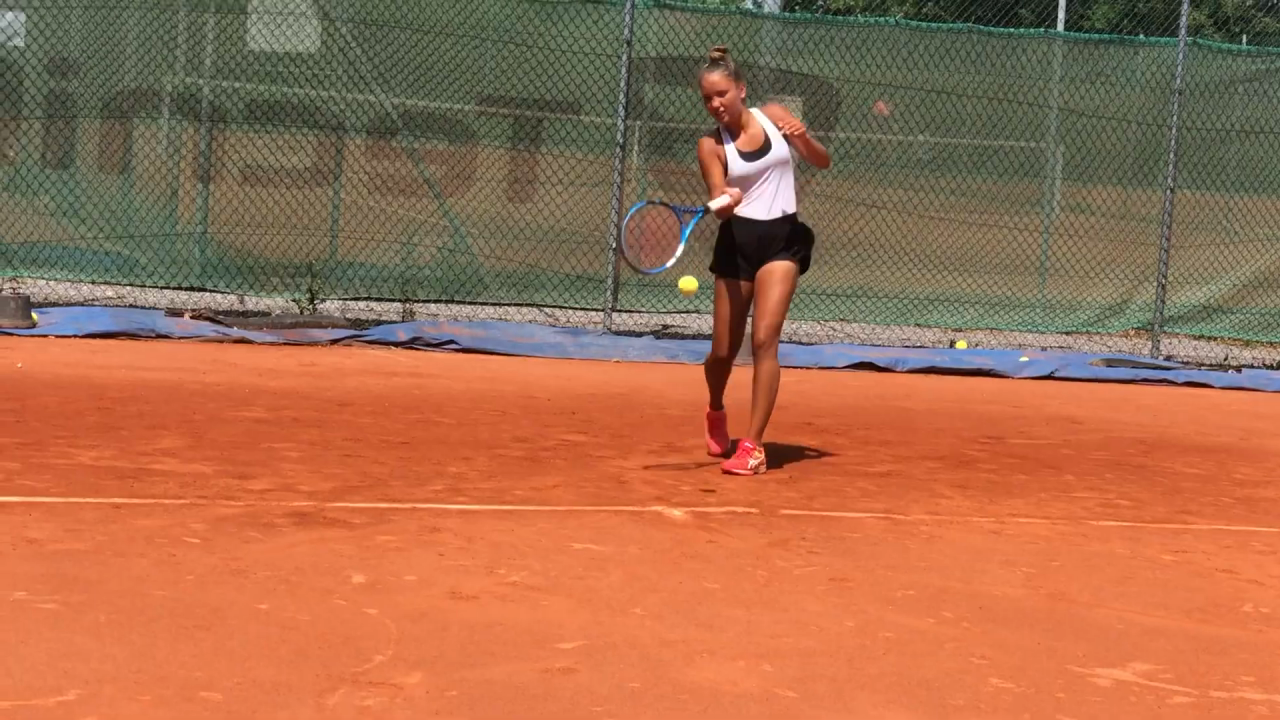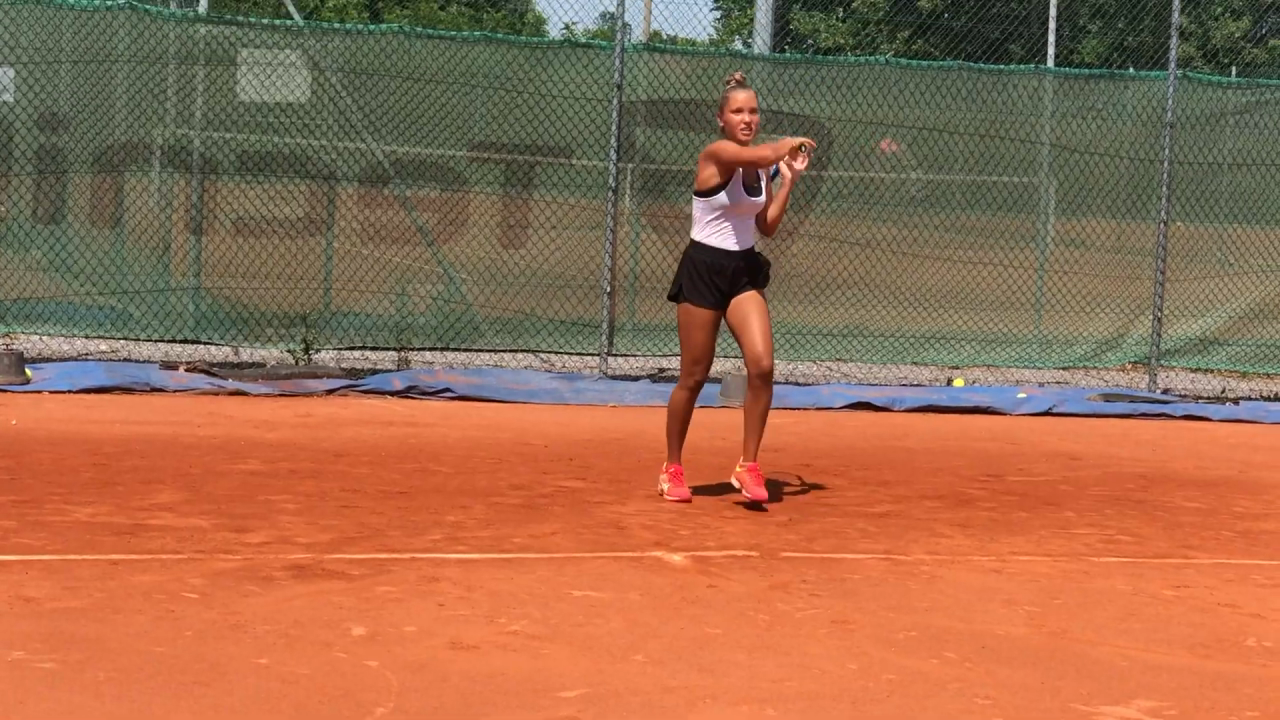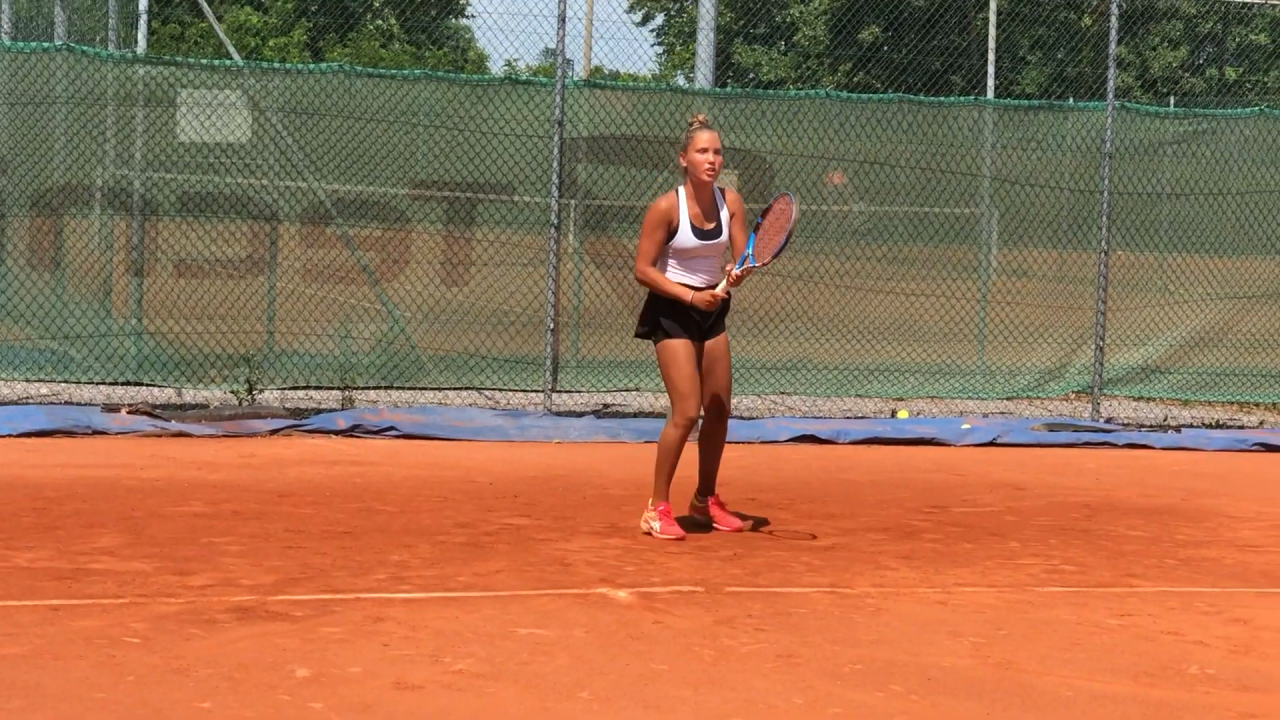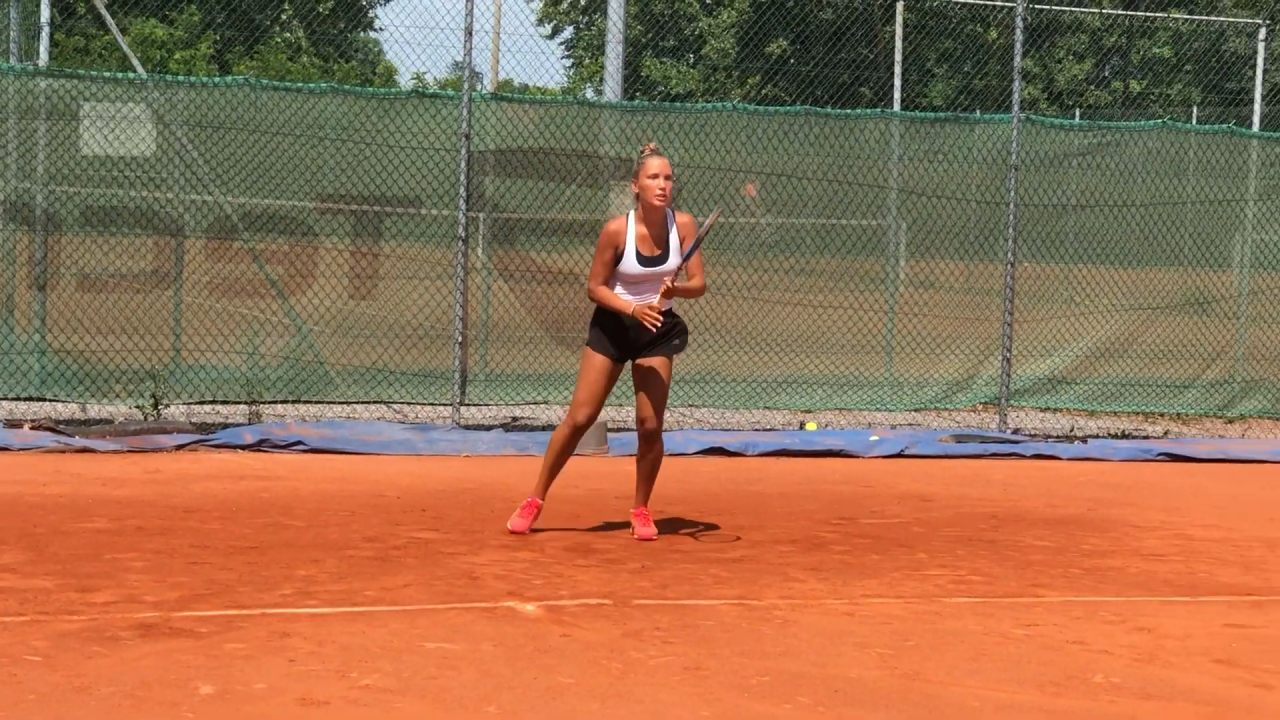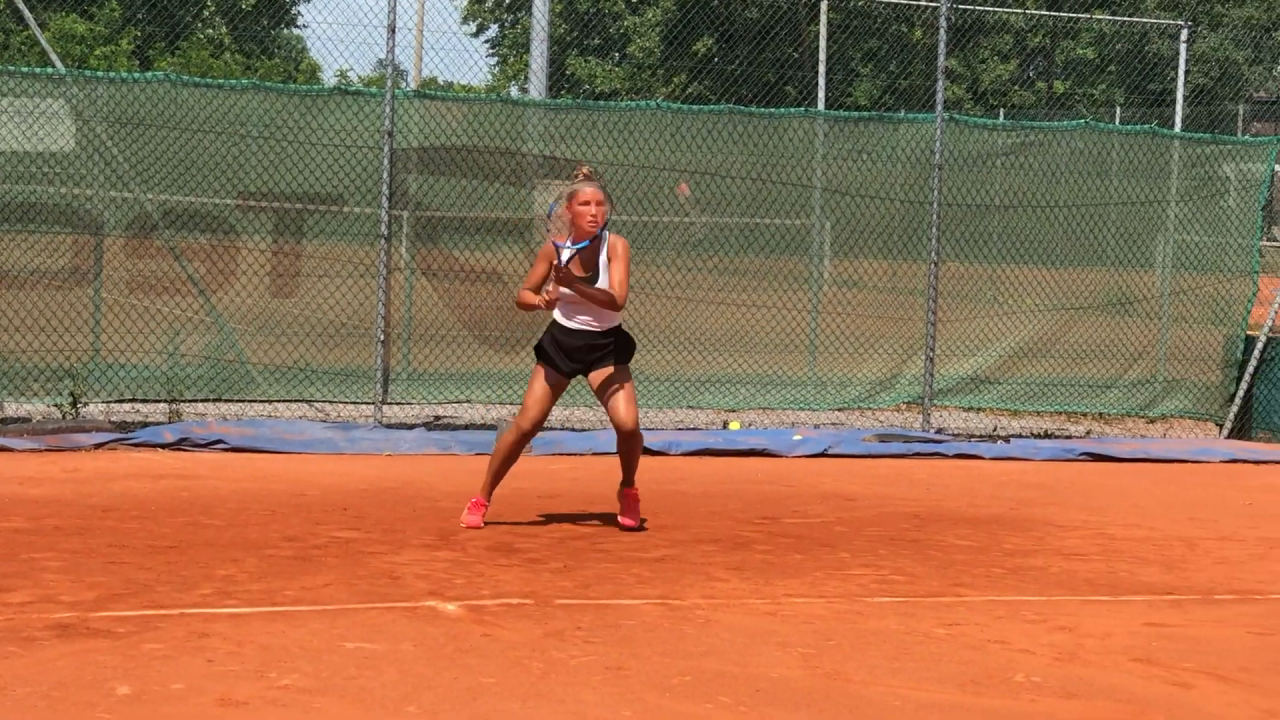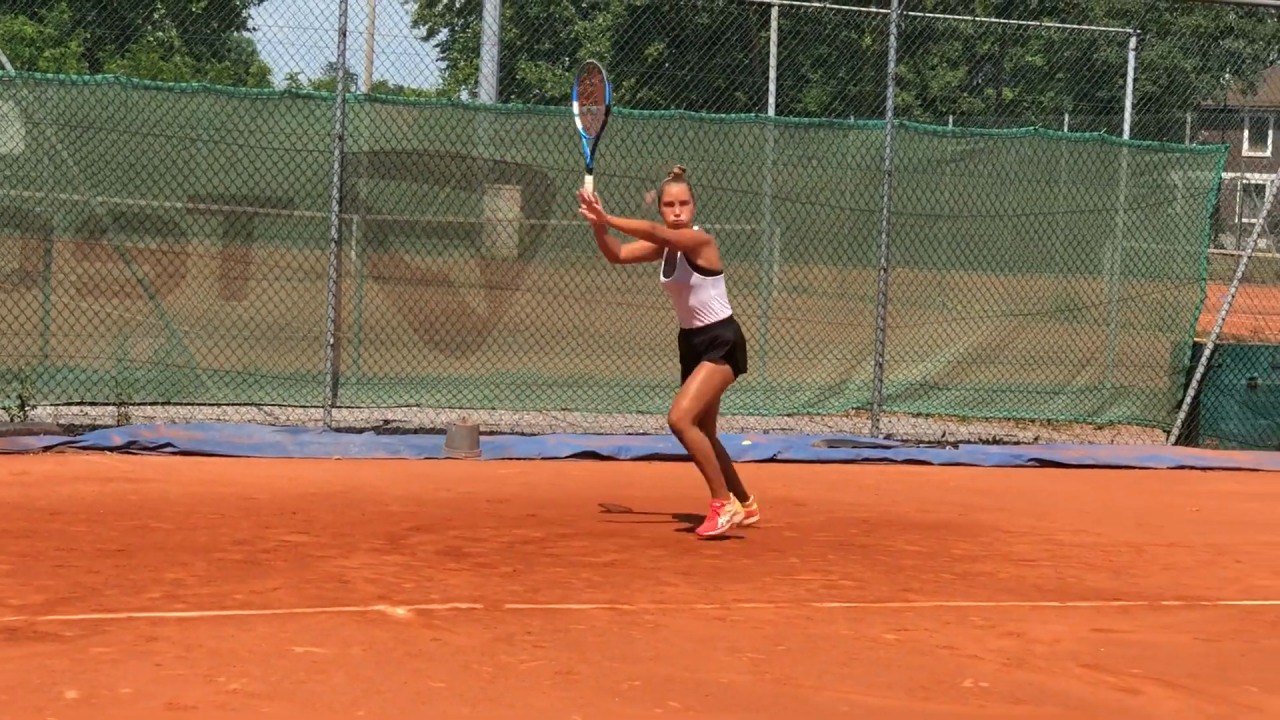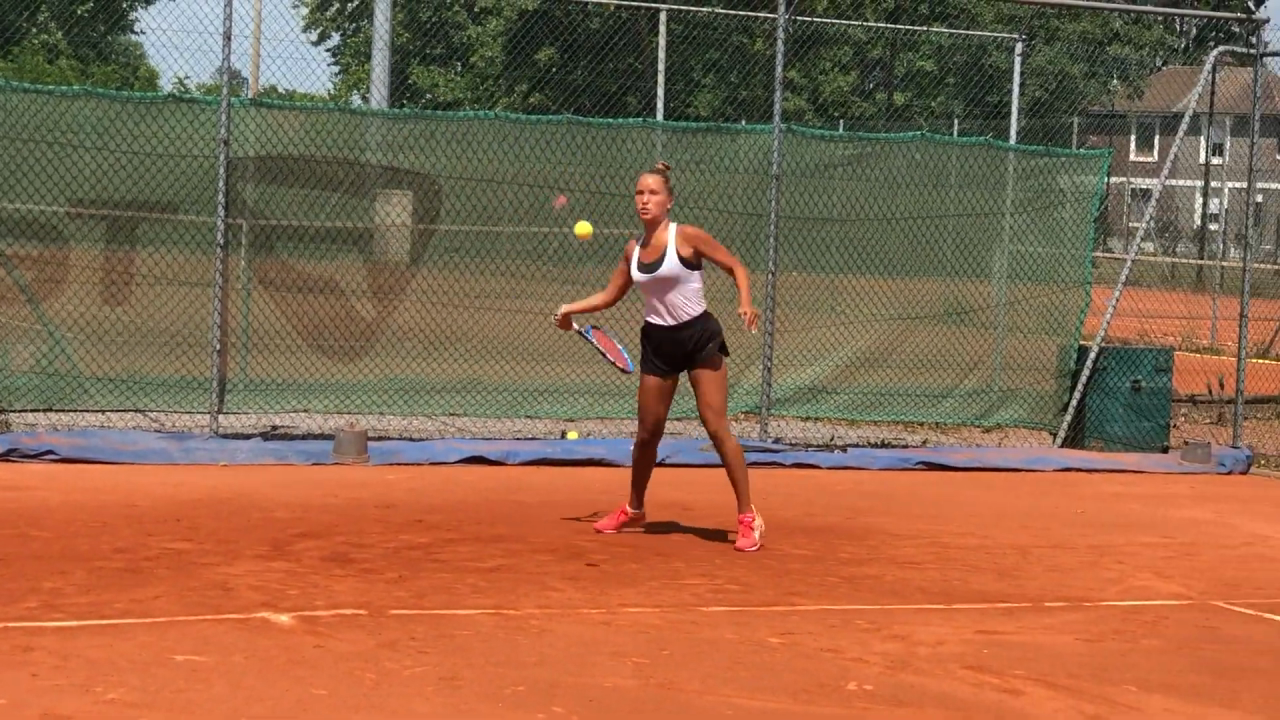
dt=0.5s
person 1, frame 1
left shoulder: (773, 116)
right shoulder: (710, 144)
left elbow: (822, 161)
right elbow: (721, 199)
left wrist: (805, 138)
right wrist: (724, 202)
left hip: (783, 238)
right hip: (738, 242)
left knee: (764, 340)
right knee: (722, 351)
left ankle: (753, 446)
right ankle: (716, 415)
person 1, frame 2
left shoulder: (758, 164)
right shoulder: (716, 154)
left elbow: (767, 227)
right elbow: (761, 154)
left wrist: (791, 176)
right wrist: (793, 144)
left hip: (744, 270)
right hip: (704, 269)
left knee: (762, 365)
right knee: (694, 378)
left ankle: (748, 467)
right ankle: (672, 469)
person 1, frame 3
left shoulder: (731, 201)
right shoulder: (667, 206)
left elbow: (744, 258)
right elbow: (642, 269)
left wrist: (737, 274)
right wrist: (689, 295)
left hip: (711, 311)
right hip: (672, 312)
left knee: (719, 409)
right knee: (688, 413)
left ankle: (707, 498)
right ankle: (657, 507)
person 1, frame 4
left shoulder: (684, 224)
right shoulder: (615, 229)
left elbow: (699, 283)
right elbow: (595, 287)
left wrist: (676, 288)
right wrist: (633, 308)
left hip: (657, 330)
right hip: (613, 326)
left knee: (650, 425)
right knee: (578, 419)
left ankle: (641, 510)
right ankle: (534, 500)
person 1, frame 5
left shoulder: (616, 246)
right shoulder: (557, 246)
left elbow: (616, 301)
right elbow: (522, 298)
left wrist: (574, 285)
right wrist: (542, 300)
left hip: (606, 346)
right hip: (561, 342)
left knee: (627, 424)
right knee: (525, 426)
left ankle: (628, 491)
right ankle: (481, 501)
person 1, frame 6
left shoulder: (699, 240)
right shoulder: (663, 243)
left elbow: (655, 230)
right elbow: (617, 255)
left wrist: (607, 219)
right wrist: (599, 224)
left hip: (720, 342)
right hip: (693, 342)
left knee: (680, 418)
right knee: (701, 434)
left ankle: (724, 501)
right ankle: (743, 504)
person 1, frame 7
left shoulder: (691, 236)
right shoulder: (634, 248)
left elbow: (736, 267)
right elbow: (610, 295)
left wrist: (745, 300)
right wrist: (574, 307)
left hip: (699, 336)
right hip: (659, 342)
left knee: (717, 430)
right knee: (647, 434)
left ankle: (748, 516)
right ankle: (634, 509)
